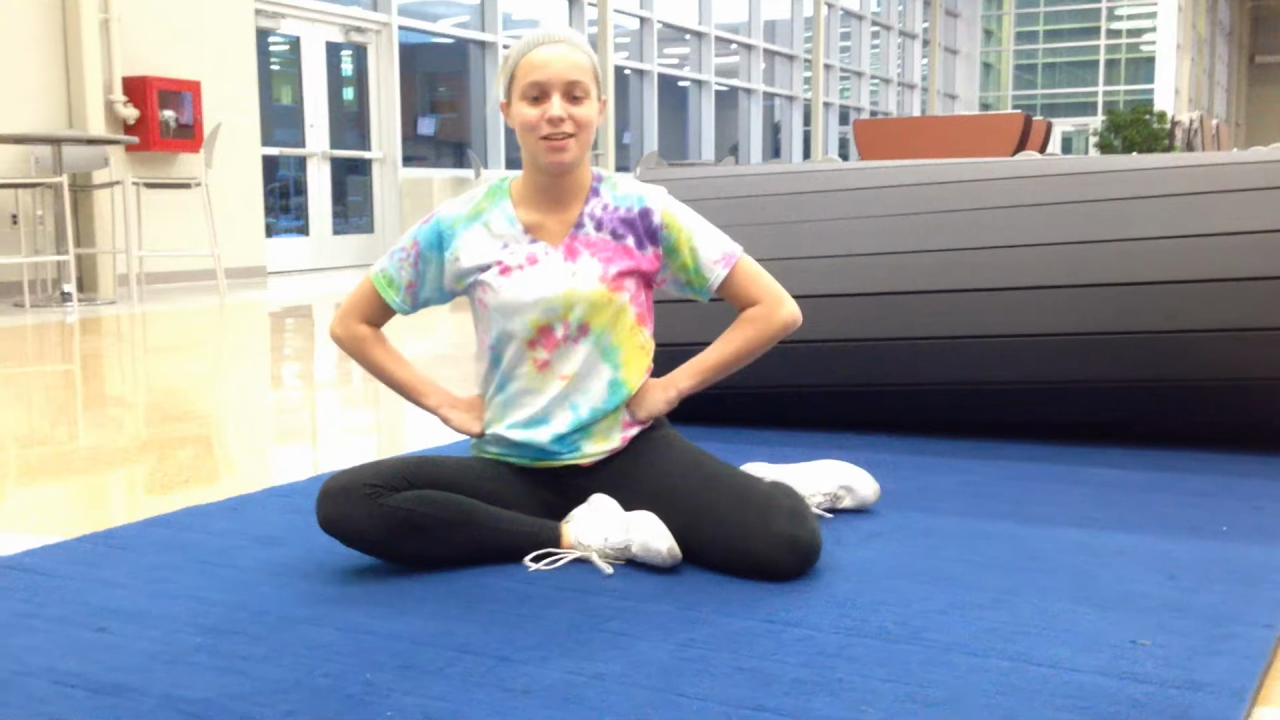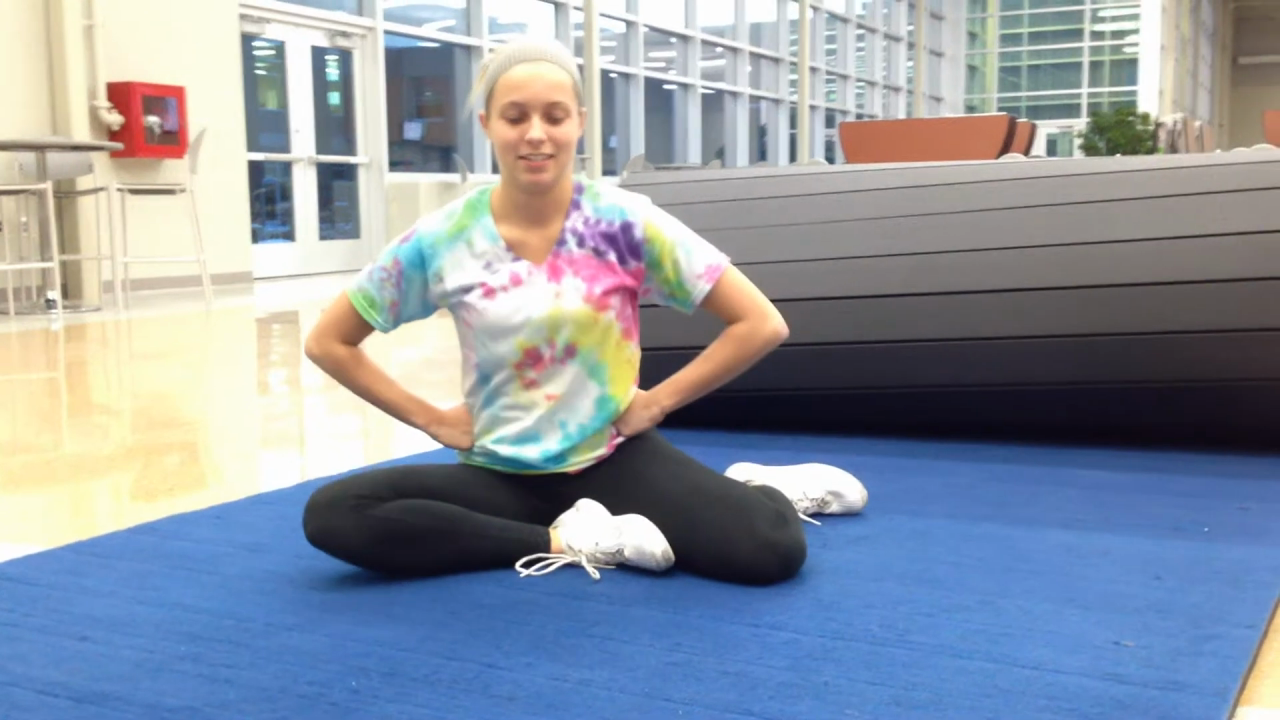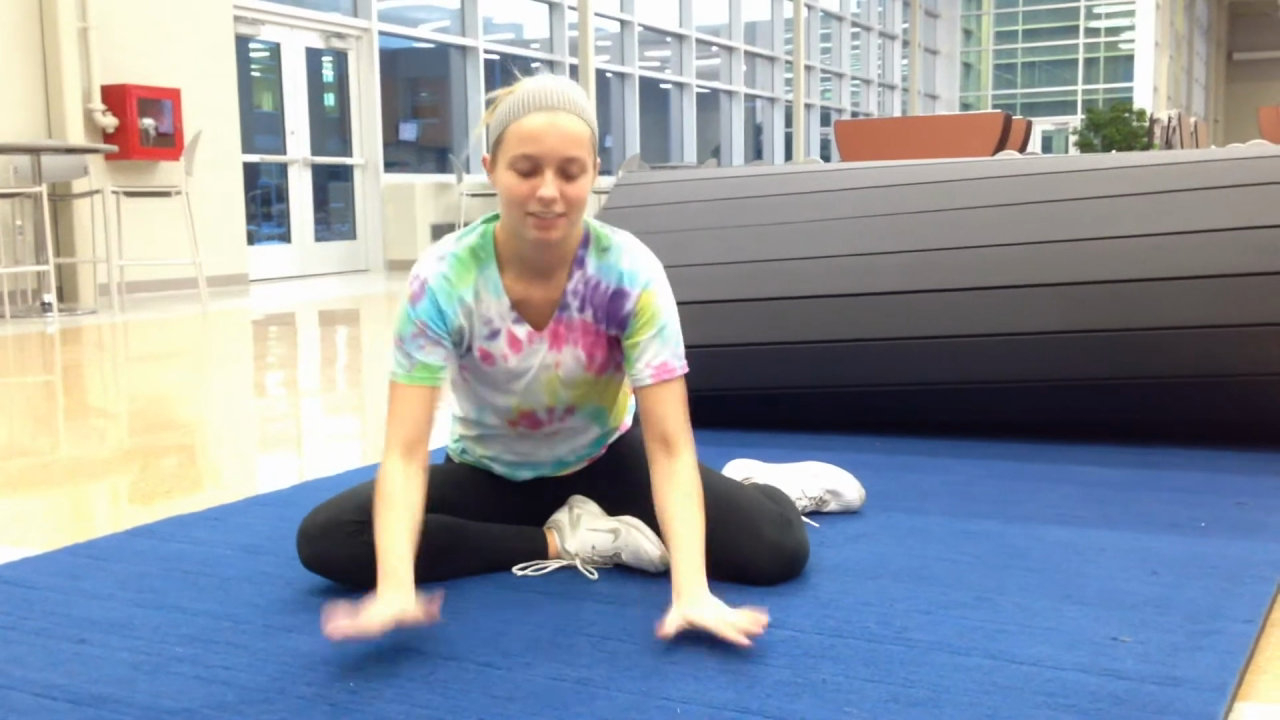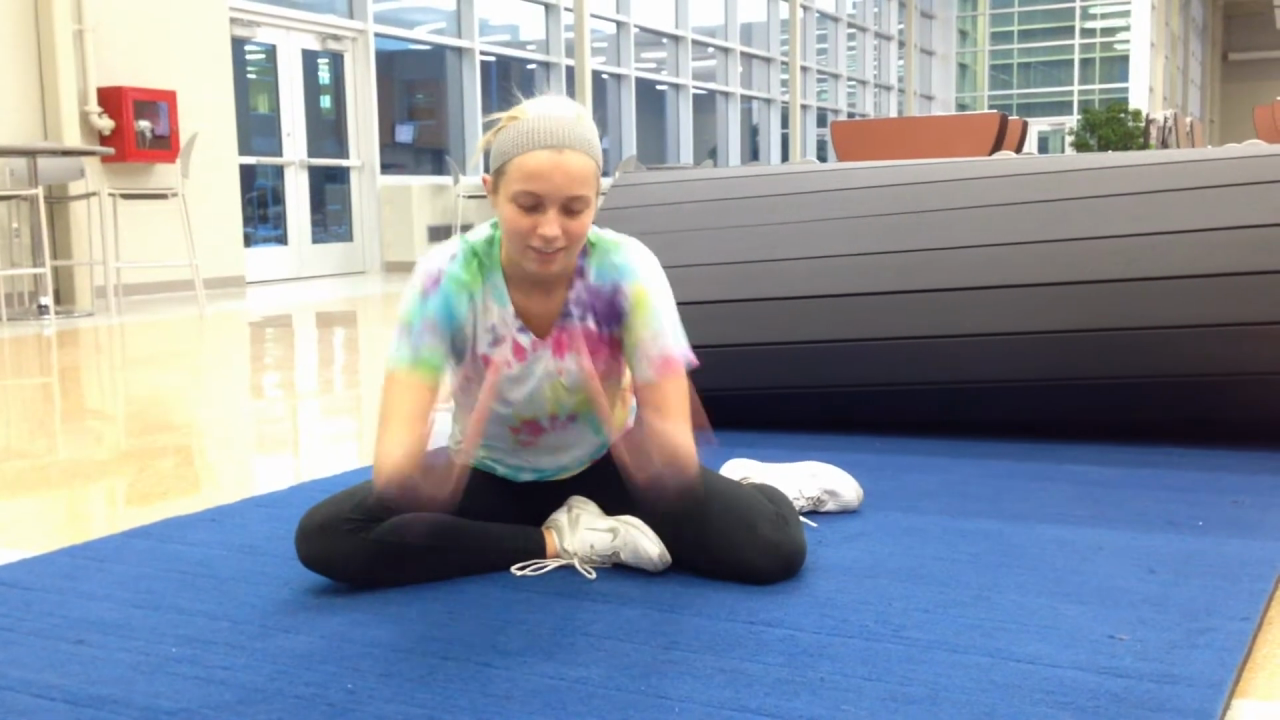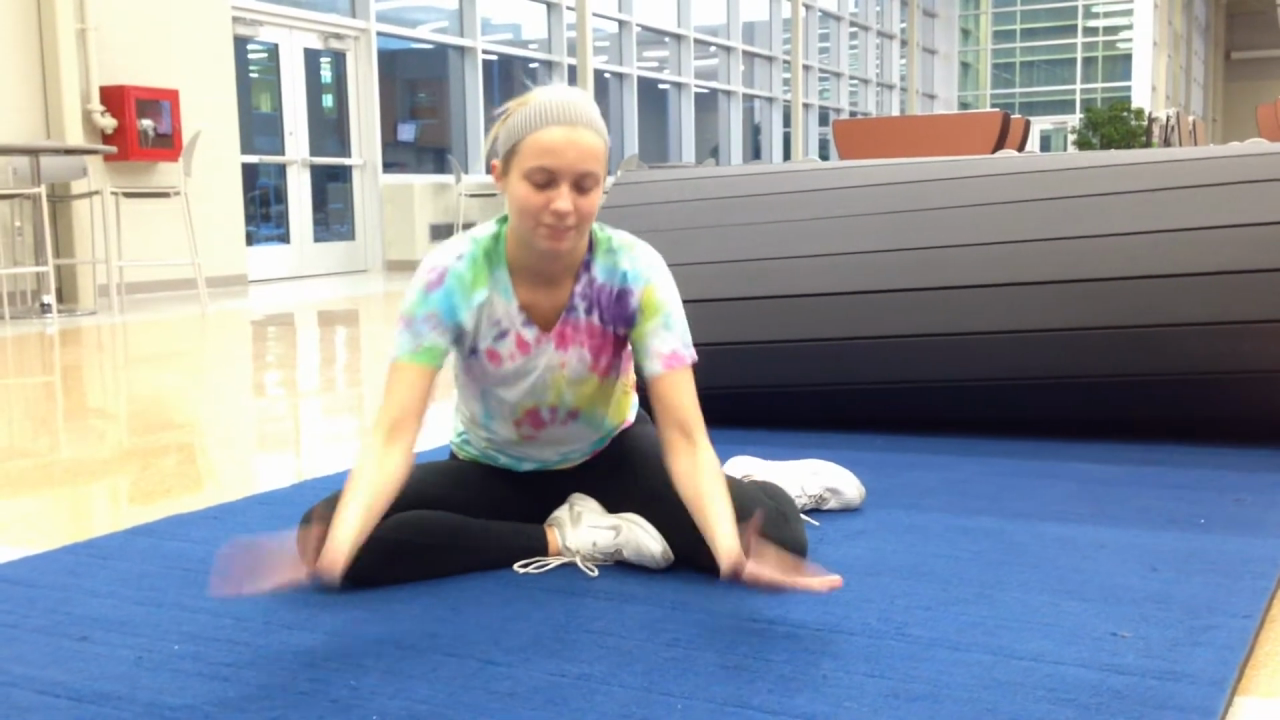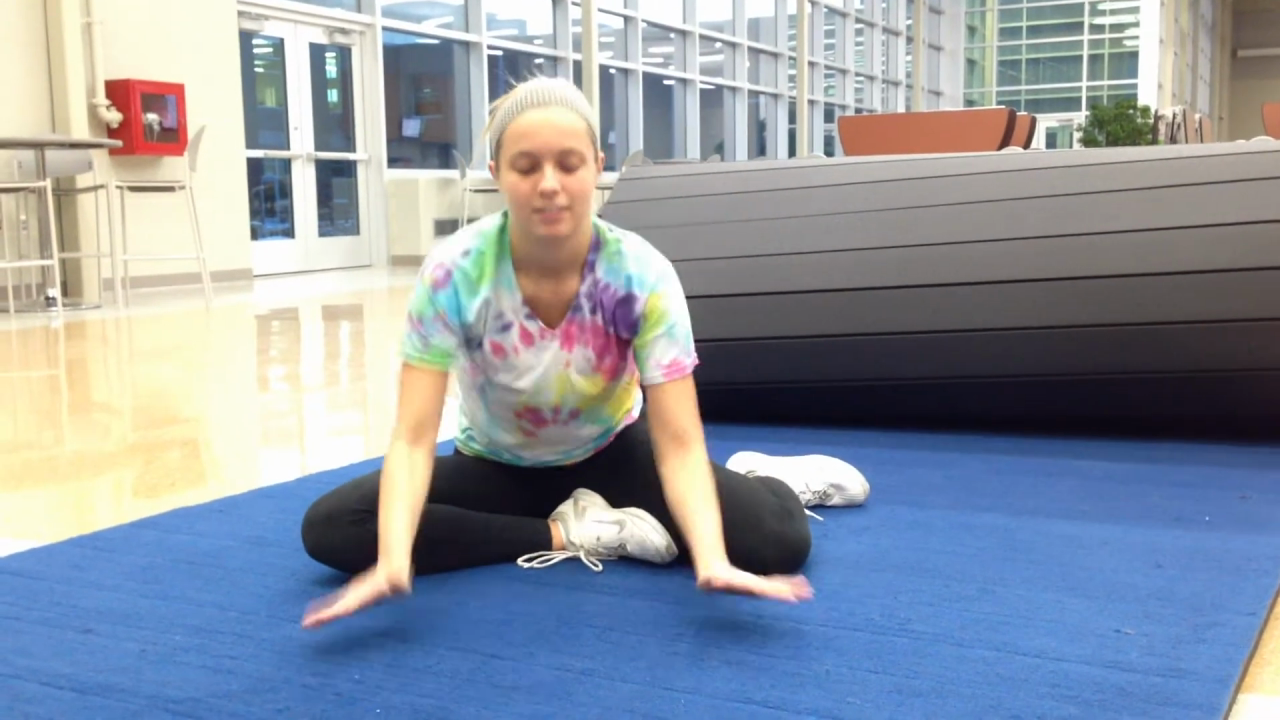
dt=0.7s
person 1, frame 1
left shoulder: (644, 214)
right shoulder: (459, 226)
left elbow: (776, 310)
right elbow: (351, 324)
left wrist: (670, 387)
right wrist: (443, 402)
left hip: (627, 451)
right hip: (511, 466)
left knee: (790, 542)
right knee: (344, 505)
right ankle: (577, 537)
person 1, frame 2
left shoulder: (627, 224)
right shoulder: (440, 240)
left elbow: (761, 324)
right elbow: (327, 343)
left wrist: (654, 402)
right wrist: (433, 419)
left hip: (613, 460)
right hip: (498, 474)
left knee: (774, 548)
right knee: (331, 516)
left ankle: (759, 487)
right ankle: (569, 542)
person 1, frame 3
left shoulder: (629, 272)
right shoulder: (446, 276)
left elbow: (670, 445)
right elbow: (404, 453)
left wrist: (691, 590)
right wrist: (395, 586)
left hip: (605, 462)
right hip: (487, 474)
left knee: (777, 548)
right knee: (322, 540)
right ankle: (564, 544)
person 1, frame 4
left shoulder: (630, 272)
right shoulder: (447, 279)
left elbow: (675, 445)
right elbow: (394, 459)
left wrist: (657, 456)
right wrist: (435, 470)
left hip: (605, 465)
right hip: (490, 478)
left knee: (774, 546)
right knee: (325, 538)
right ankle: (565, 541)
person 1, frame 5
left shoulder: (634, 272)
right shoulder: (451, 274)
left elbow: (684, 433)
right elbow: (391, 437)
left wrist: (732, 548)
right wrist: (334, 551)
left hip: (605, 459)
right hip: (489, 471)
left knee: (777, 530)
right knee: (337, 536)
right ankle: (564, 539)
person 1, frame 6
left shoulder: (640, 277)
right shoulder: (454, 271)
left elbow: (680, 444)
right elbow: (413, 439)
left wrist: (712, 559)
right wrist: (392, 566)
left hip: (612, 456)
right hip: (493, 469)
left knee: (780, 539)
right knee: (329, 530)
right ankle: (573, 535)
